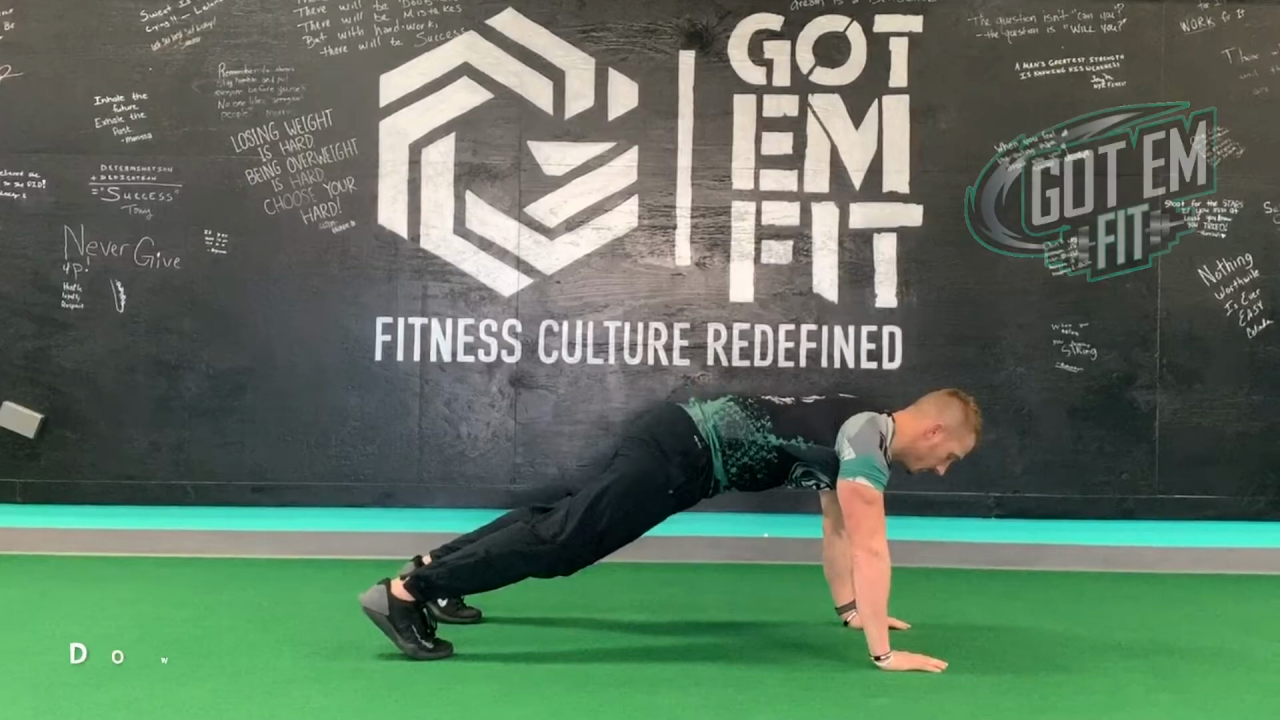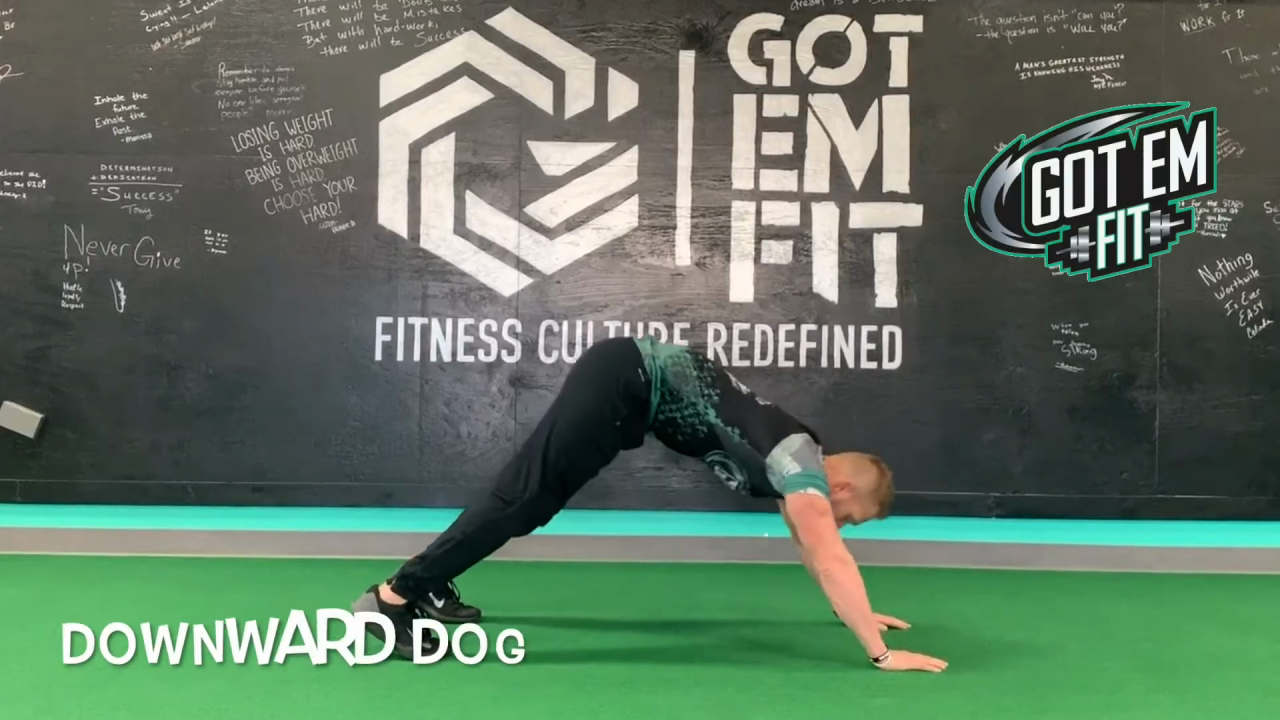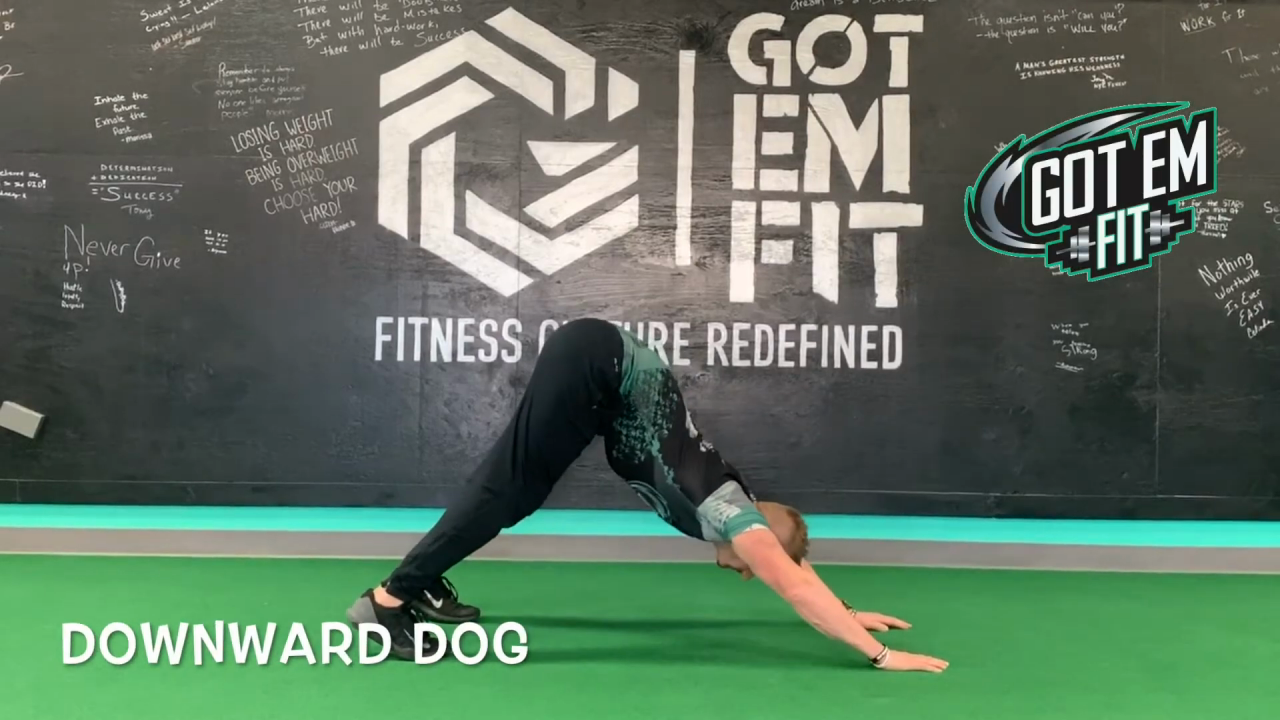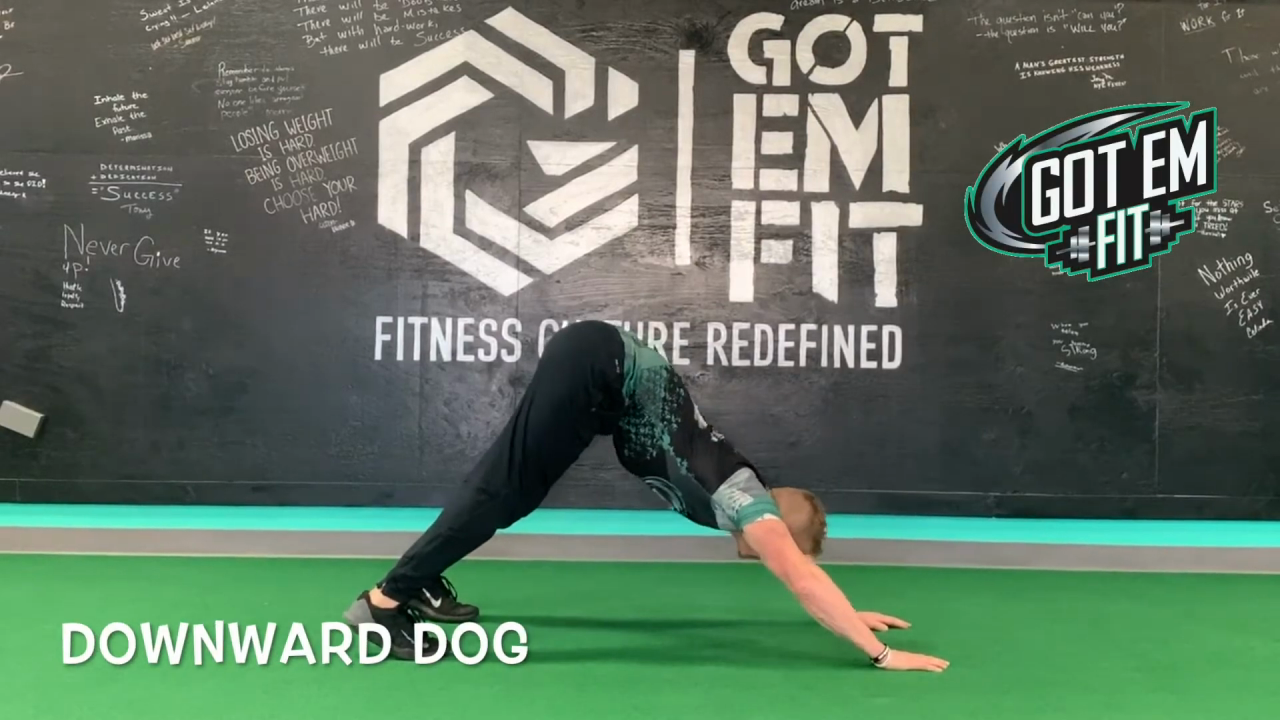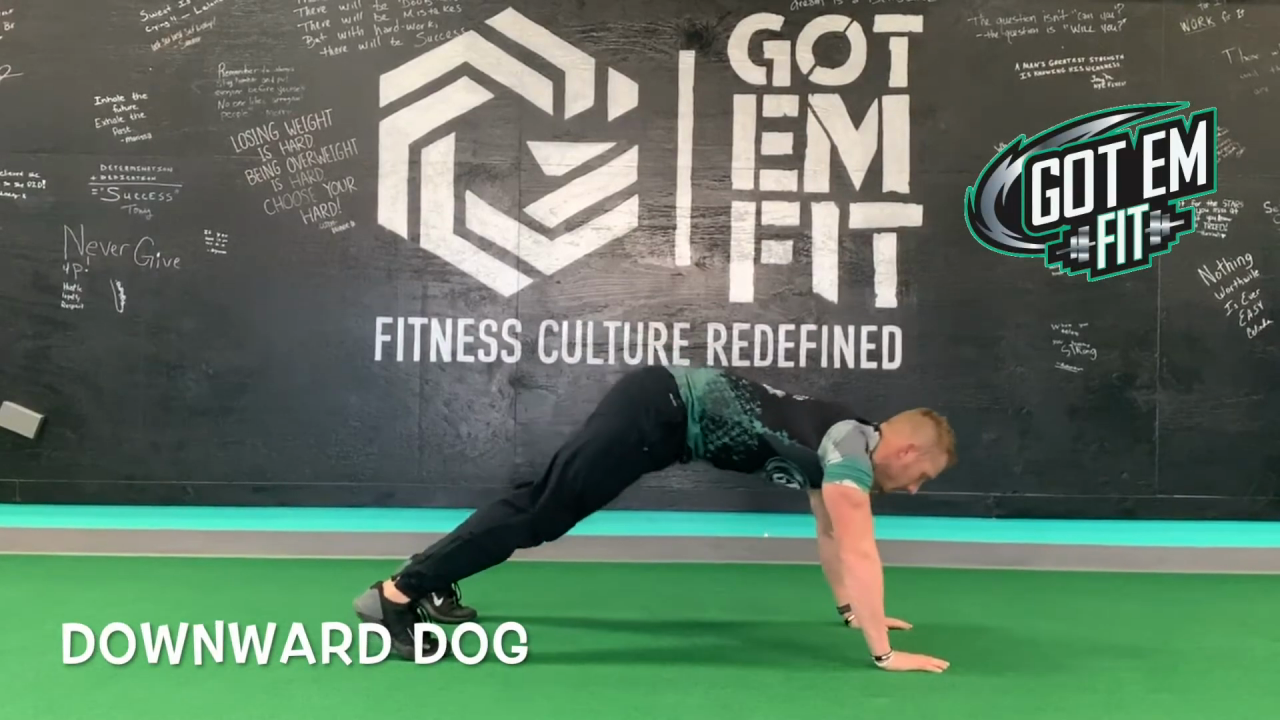
dt=0.7s
person 1, frame 1
left shoulder: (857, 431)
right shoulder: (869, 439)
left elbow: (837, 530)
right elbow: (869, 549)
left wrist: (849, 607)
right wrist: (882, 651)
left hip: (680, 441)
right hip: (679, 453)
left knee: (563, 519)
right knee: (561, 541)
left ankle: (434, 567)
right ankle: (404, 591)
person 1, frame 2
left shoulder: (798, 458)
right shoulder: (795, 462)
left elbow: (811, 548)
right elbow: (832, 558)
left wrist: (851, 611)
right wrist: (881, 654)
left hip: (631, 378)
right hip: (624, 379)
left knee: (531, 488)
right knee: (528, 495)
left ankle: (428, 584)
right ankle: (392, 597)
person 1, frame 3
left shoulder: (728, 501)
right shoulder: (724, 509)
left elbow: (793, 566)
right elbow: (795, 586)
left wrist: (847, 611)
right wrist: (878, 653)
left hip: (597, 358)
right hip: (592, 361)
left knee: (512, 485)
right knee: (506, 488)
left ankle: (423, 585)
right ankle: (386, 600)
person 1, frame 4
left shoulder: (742, 490)
right shoulder: (739, 498)
left elbow: (802, 566)
right elbow: (802, 579)
left wrist: (850, 612)
right wrist: (881, 654)
left hip: (599, 360)
right hip: (596, 364)
left knee: (511, 484)
right knee: (504, 489)
left ankle: (422, 583)
right ankle: (384, 600)
person 1, frame 5
left shoulder: (838, 439)
right shoulder: (852, 445)
left elbow: (830, 531)
right elbow: (860, 551)
left wrist: (850, 608)
right wrist: (884, 651)
left hip: (664, 406)
right hip: (660, 410)
left knee: (548, 499)
right knee: (542, 510)
left ankle: (429, 576)
right ankle: (395, 595)
